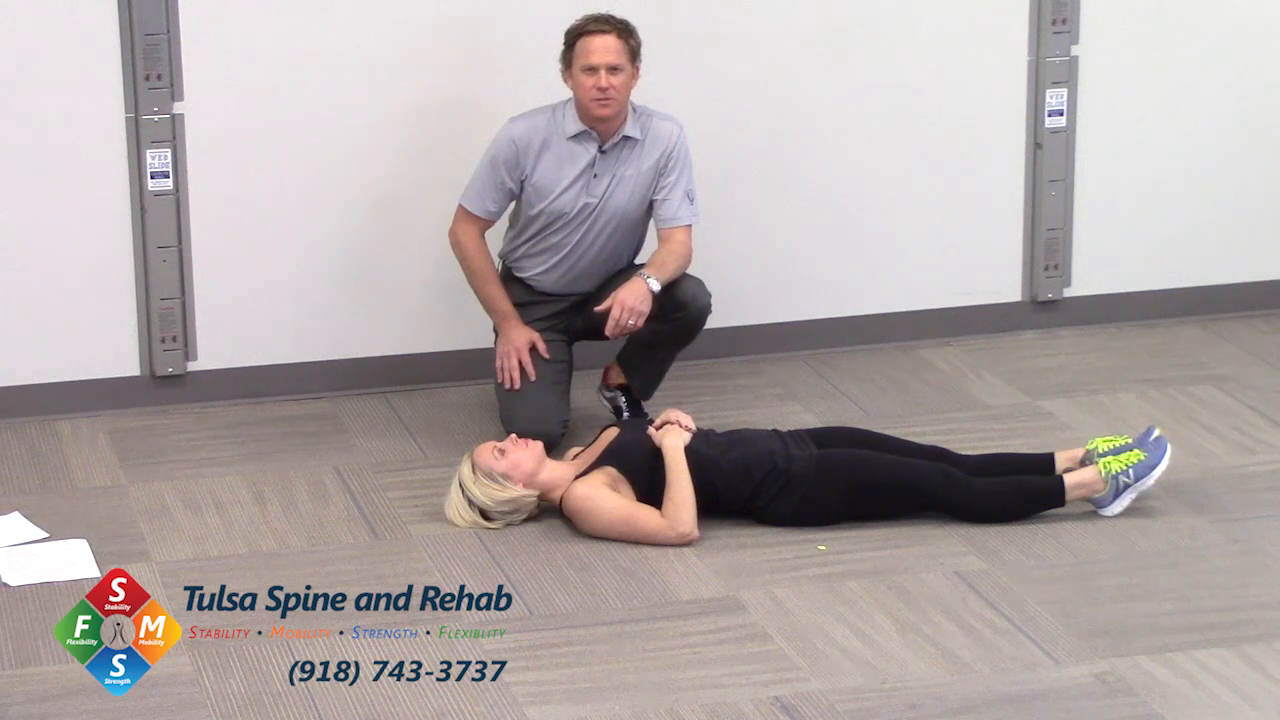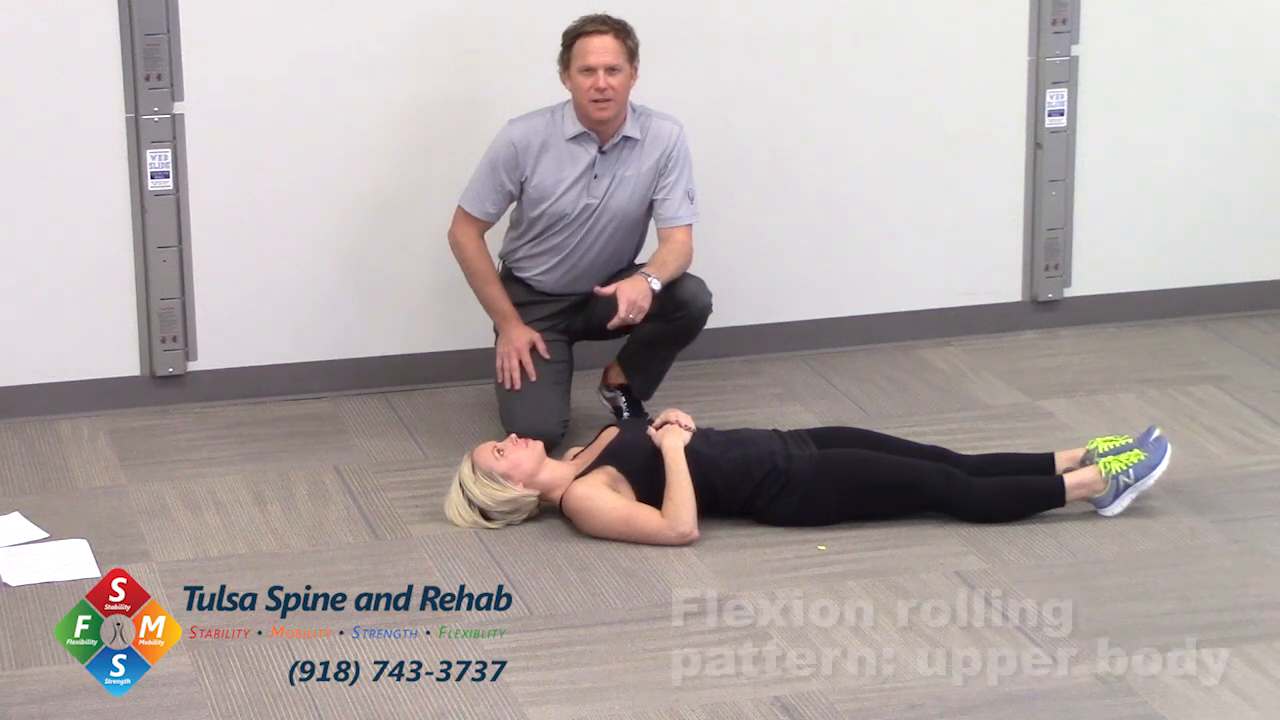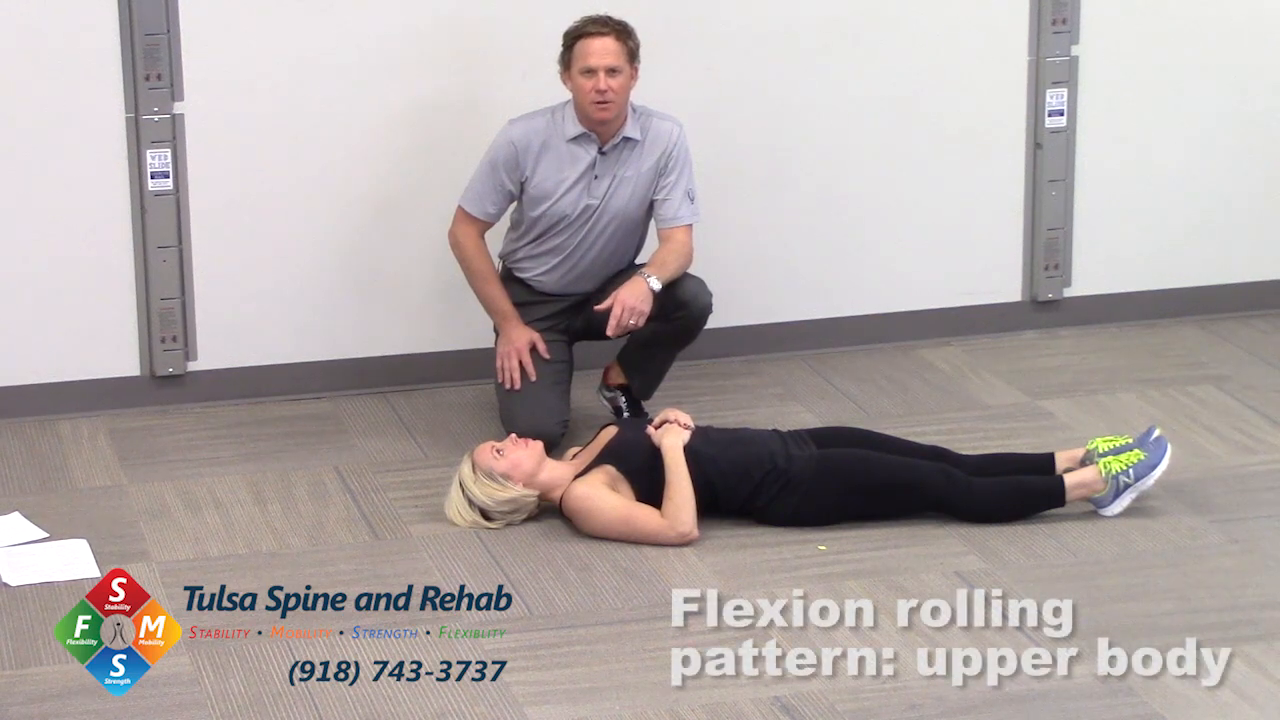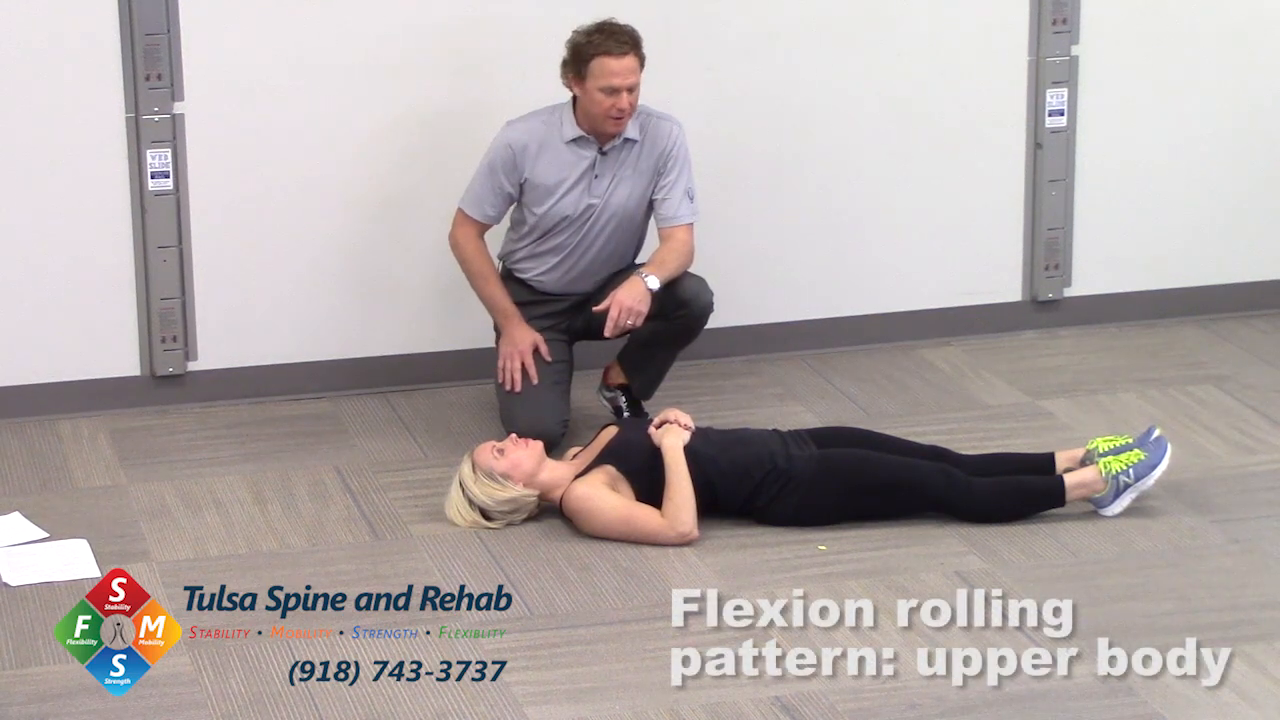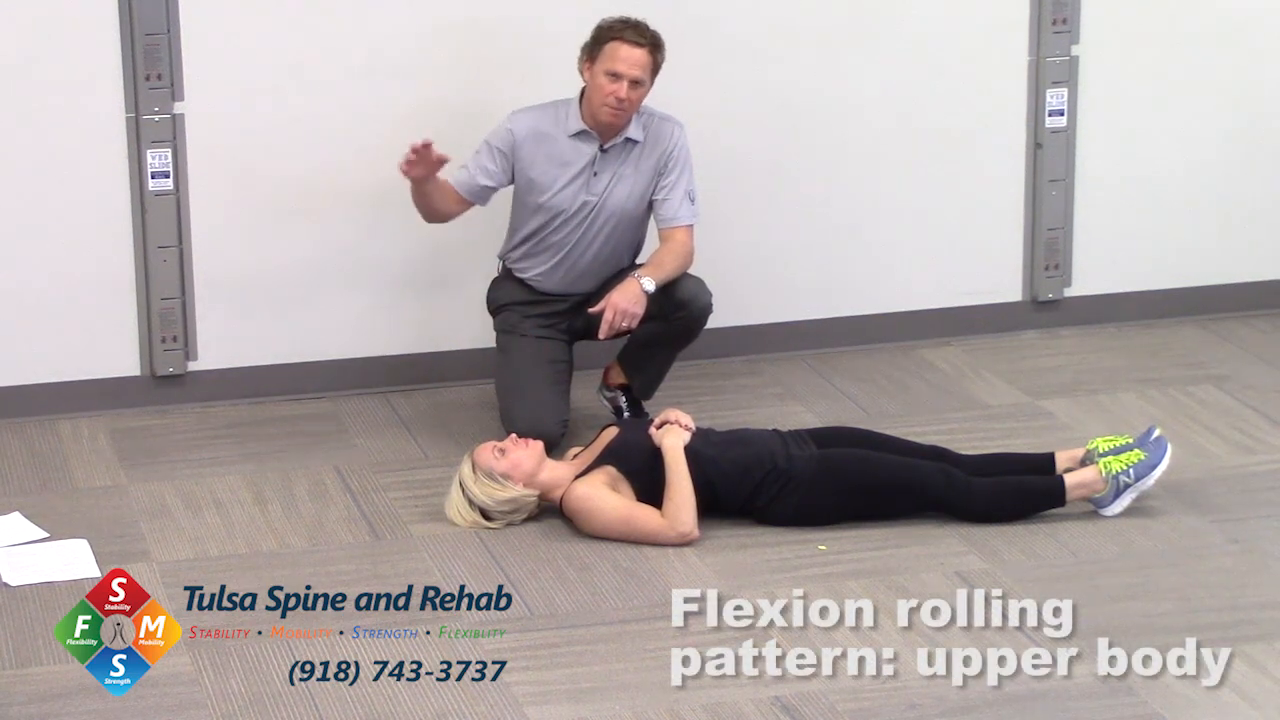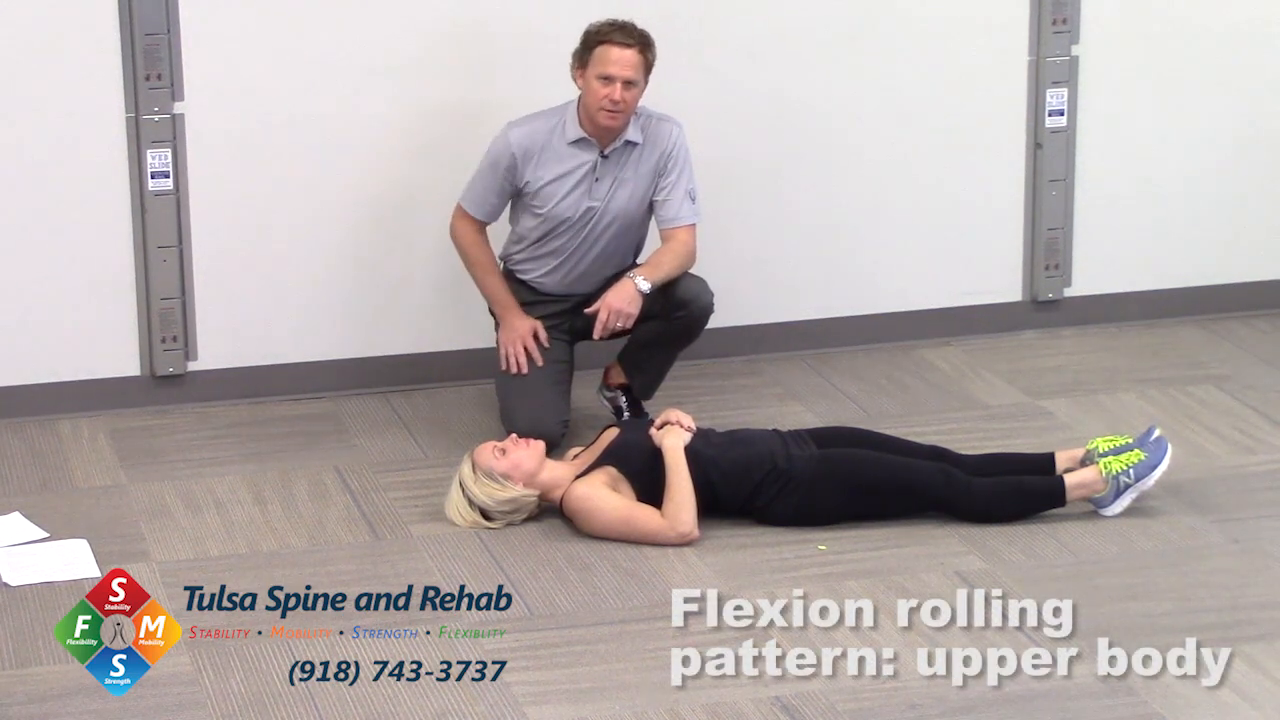
dt=0.7s
person 1, frame 1
left shoulder: (582, 463)
right shoulder: (583, 500)
right elbow: (681, 528)
left wrist: (668, 423)
right wrist: (674, 449)
left hip: (777, 446)
right hip: (782, 490)
left knee: (945, 462)
right knee: (947, 489)
left ankle: (1079, 460)
right ankle: (1095, 484)
person 1, frame 2
left shoulder: (581, 463)
right shoulder: (583, 501)
right elbow: (680, 529)
left wrist: (669, 423)
right wrist: (672, 449)
left hip: (778, 446)
right hip: (782, 491)
left knee: (946, 460)
right knee: (946, 490)
left ankle: (1080, 459)
right ankle: (1097, 485)
person 1, frame 3
left shoulder: (582, 459)
right shoulder: (582, 500)
right elbow: (680, 528)
left wrist: (667, 423)
right wrist: (672, 449)
left hip: (779, 445)
right hip: (782, 489)
left knee: (944, 461)
right knee: (947, 489)
left ankle: (1080, 459)
right ankle: (1094, 484)
person 1, frame 4
left shoulder: (581, 460)
right shoulder: (582, 500)
right elbow: (680, 528)
left wrist: (668, 423)
right wrist: (672, 449)
left hip: (778, 446)
right hip: (781, 490)
left knee: (946, 460)
right knee: (947, 490)
left ankle: (1081, 459)
right ankle: (1096, 485)
person 1, frame 5
left shoulder: (582, 461)
right shoulder: (583, 500)
right elbow: (681, 527)
left wrist: (668, 421)
right wrist: (673, 448)
left hip: (778, 444)
right hip: (781, 489)
left knee: (944, 461)
right knee: (947, 489)
left ankle: (1081, 457)
right ankle: (1096, 484)
person 1, frame 6
left shoulder: (581, 463)
right shoulder: (583, 501)
right elbow: (680, 527)
left wrist: (669, 421)
right wrist: (673, 448)
left hip: (777, 444)
right hip: (781, 489)
left knee: (945, 460)
right knee: (947, 490)
left ankle: (1082, 458)
right ankle: (1096, 484)
person 2, frame 1
left shoulder: (665, 137)
right shoulder: (523, 136)
left elbow: (677, 241)
right elbow: (465, 231)
left wrist: (646, 281)
right wrist: (507, 324)
left hip: (612, 289)
right hip: (533, 299)
left knee: (692, 300)
right knee: (536, 431)
left ankle: (621, 383)
right ankle: (529, 368)
person 2, frame 2
left shoulder: (665, 137)
right shoulder: (522, 138)
left elbow: (678, 241)
right elbow: (464, 233)
left wrist: (647, 280)
right wrist: (508, 324)
left hip: (612, 290)
right hip: (533, 299)
left knee: (692, 299)
right knee: (537, 430)
left ankle: (621, 383)
right ankle: (529, 367)
person 2, frame 3
left shoulder: (665, 137)
right shoulder: (523, 139)
left elbow: (678, 241)
right elbow: (465, 232)
left wrist: (647, 280)
right wrist: (508, 324)
left hip: (612, 291)
right hip: (533, 299)
left knee: (693, 299)
right knee: (536, 430)
left ankle: (621, 382)
right ankle: (525, 366)
person 2, frame 4
left shoulder: (664, 135)
right shoulder: (521, 139)
left elbow: (679, 241)
right elbow: (465, 233)
left wrist: (645, 281)
right wrist: (510, 324)
left hip: (611, 289)
right hip: (532, 299)
left knee: (693, 297)
right knee: (536, 430)
left ankle: (620, 382)
right ankle: (533, 367)
person 2, frame 5
left shoulder: (666, 138)
right shoulder: (525, 129)
left elbow: (679, 243)
right elbow: (447, 206)
left wrist: (642, 283)
right wrist: (423, 182)
left hip: (610, 289)
right hip: (530, 299)
left knee: (693, 300)
right knee: (537, 431)
left ankle: (621, 381)
right ankle: (533, 370)
person 2, frame 6
left shoulder: (665, 138)
right shoulder: (521, 141)
left elbow: (681, 243)
right elbow: (466, 225)
left wrist: (637, 282)
right wrist: (507, 313)
left hip: (612, 288)
right hip: (534, 299)
left knee: (694, 298)
right knee: (537, 431)
left ankle: (621, 382)
right ankle: (530, 374)
